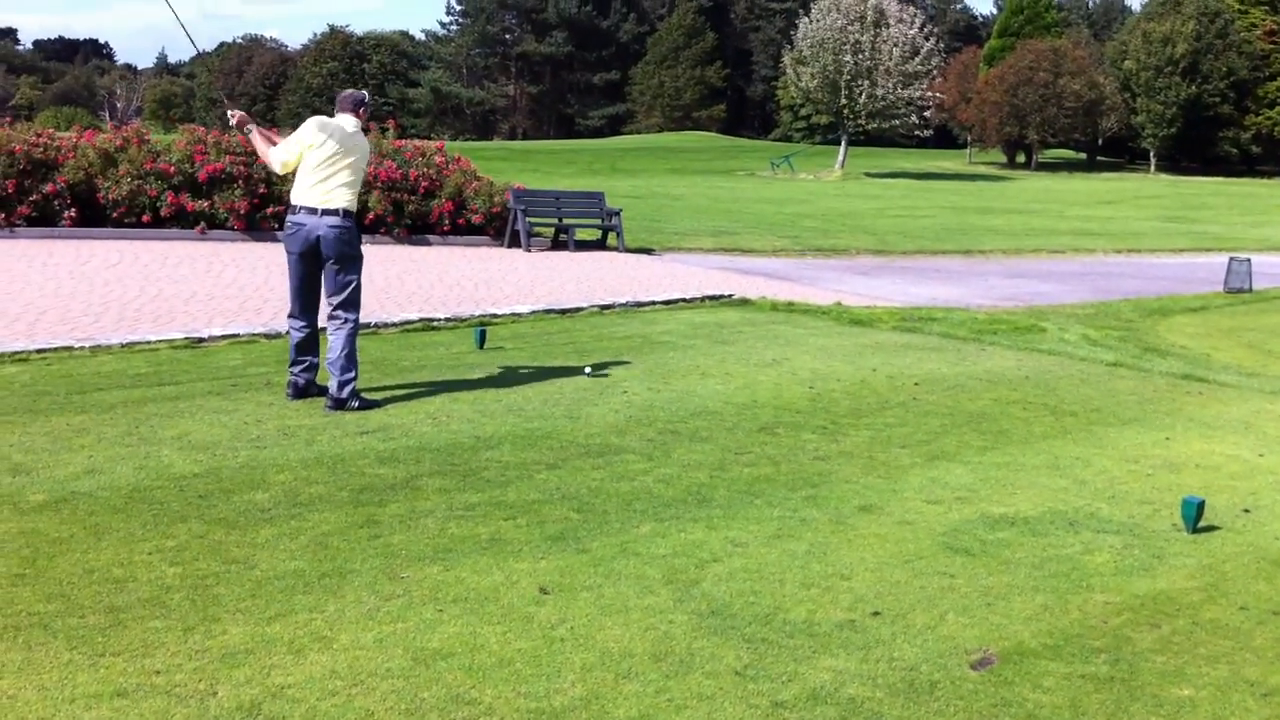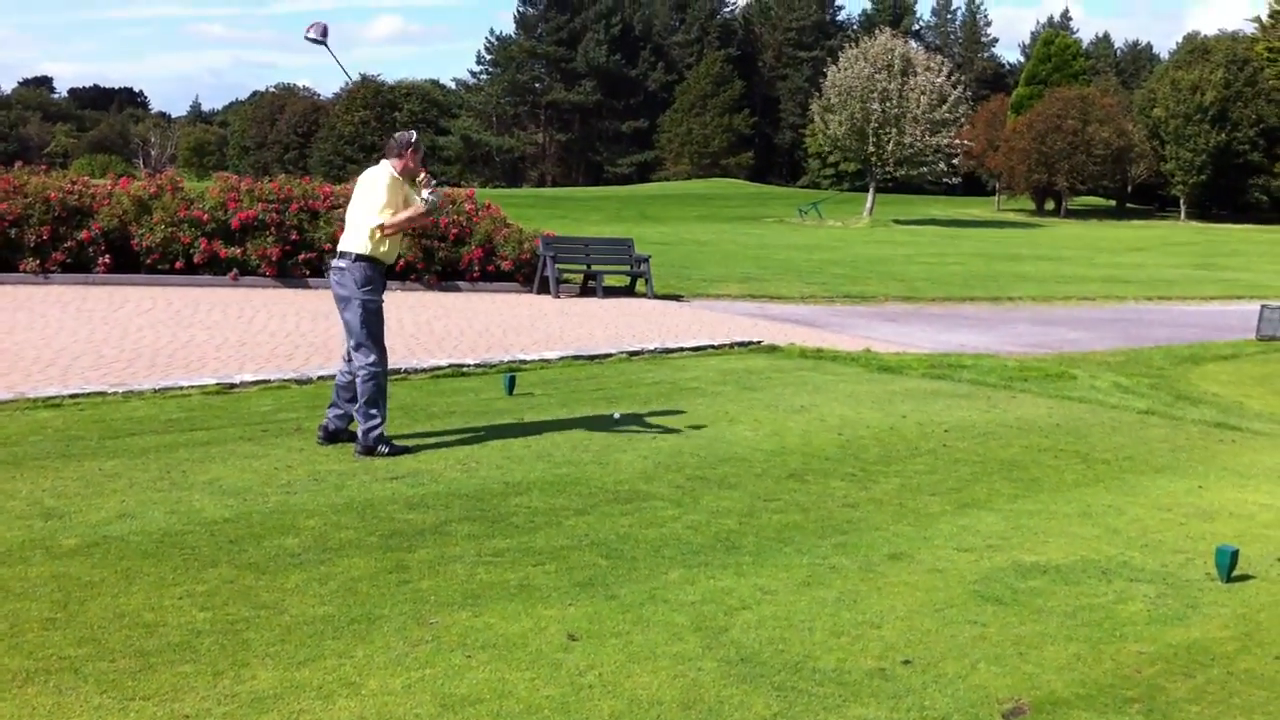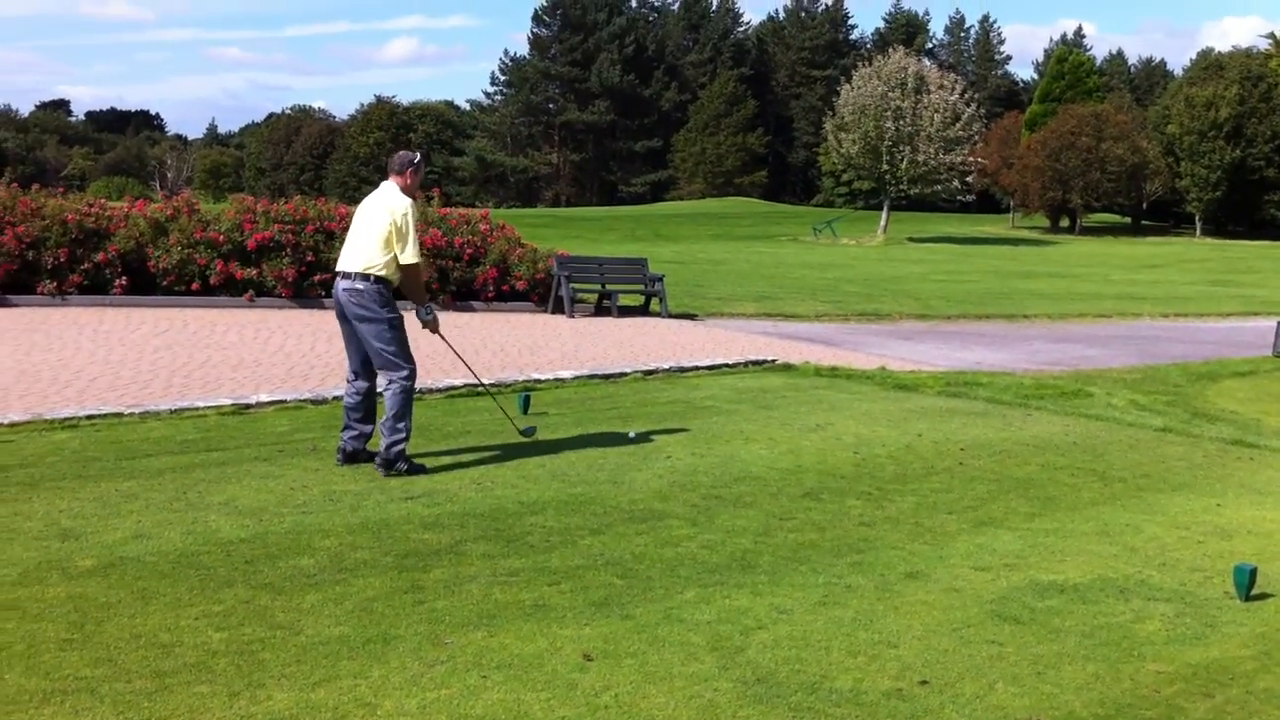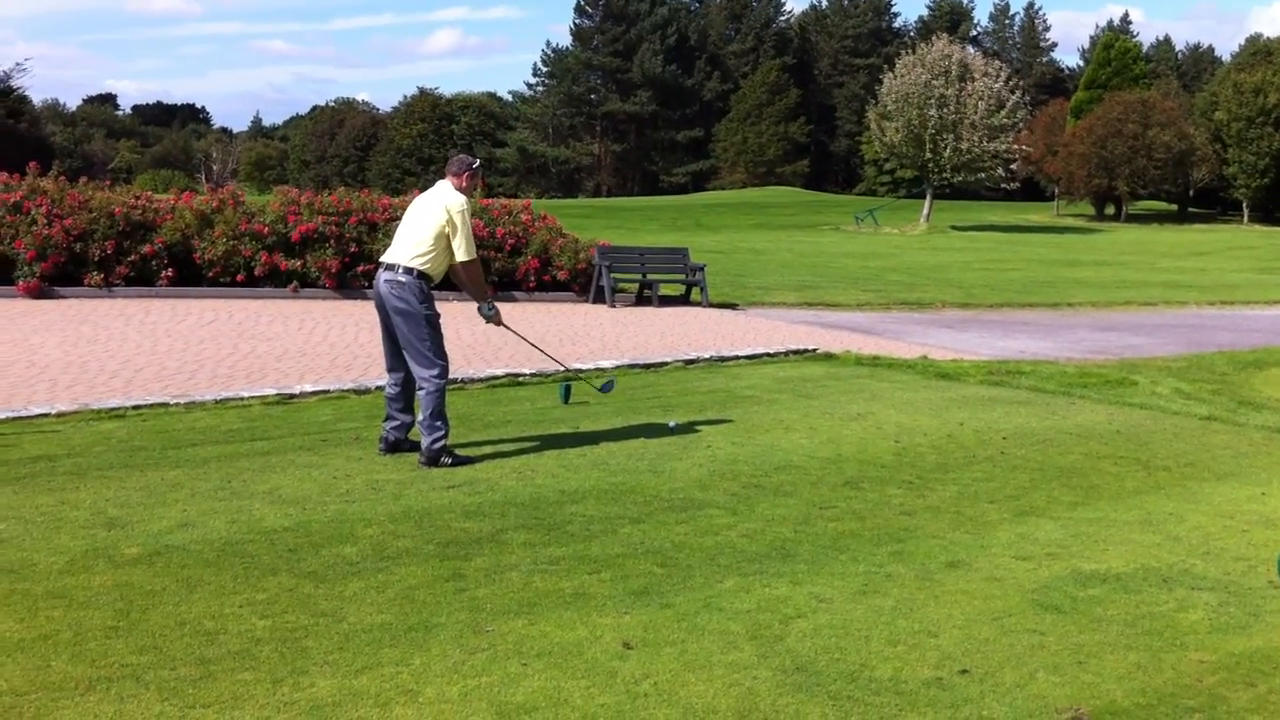
dt=1s
person 1, frame 1
left shoulder: (318, 124)
right shoulder: (363, 144)
left elbow: (281, 162)
right elbow: (297, 147)
left wrist: (251, 128)
right wrist: (256, 127)
left hip: (299, 221)
right hip: (338, 225)
left knee: (301, 309)
right knee: (343, 313)
left ankle: (300, 380)
right ankle: (342, 392)
person 1, frame 2
left shoulder: (399, 184)
right shoulder: (378, 177)
left elbow: (416, 216)
right elbow: (383, 227)
left wrist: (426, 197)
right wrist: (421, 207)
left hip: (359, 271)
right hip: (357, 271)
left knee: (358, 354)
right knee: (370, 356)
left ankle: (335, 425)
right ankle: (370, 437)
person 1, frame 3
left shoulder: (373, 199)
right shoulder: (401, 203)
right elbow: (409, 265)
left wrist: (415, 301)
right wrist: (425, 306)
left hip: (345, 286)
right hip: (369, 290)
left knee: (360, 374)
right knee: (400, 372)
left ankle: (352, 445)
right ankle: (392, 453)
person 1, frame 4
left shoulder: (429, 197)
right shoulder: (456, 202)
left elbow: (452, 263)
right elbow: (468, 262)
left wrist: (478, 298)
right wrist: (487, 303)
left hip: (385, 280)
right hip: (408, 285)
left knee: (400, 367)
right knee: (431, 369)
left ankle: (393, 435)
right ankle: (433, 448)
